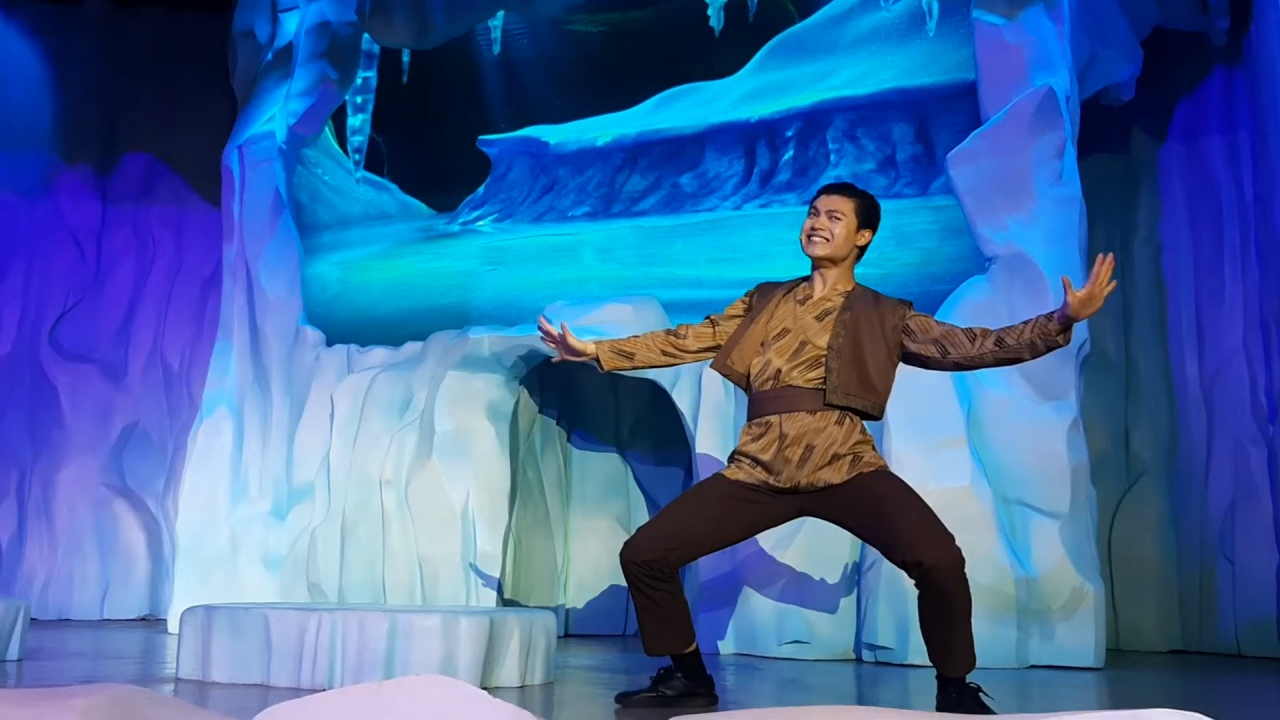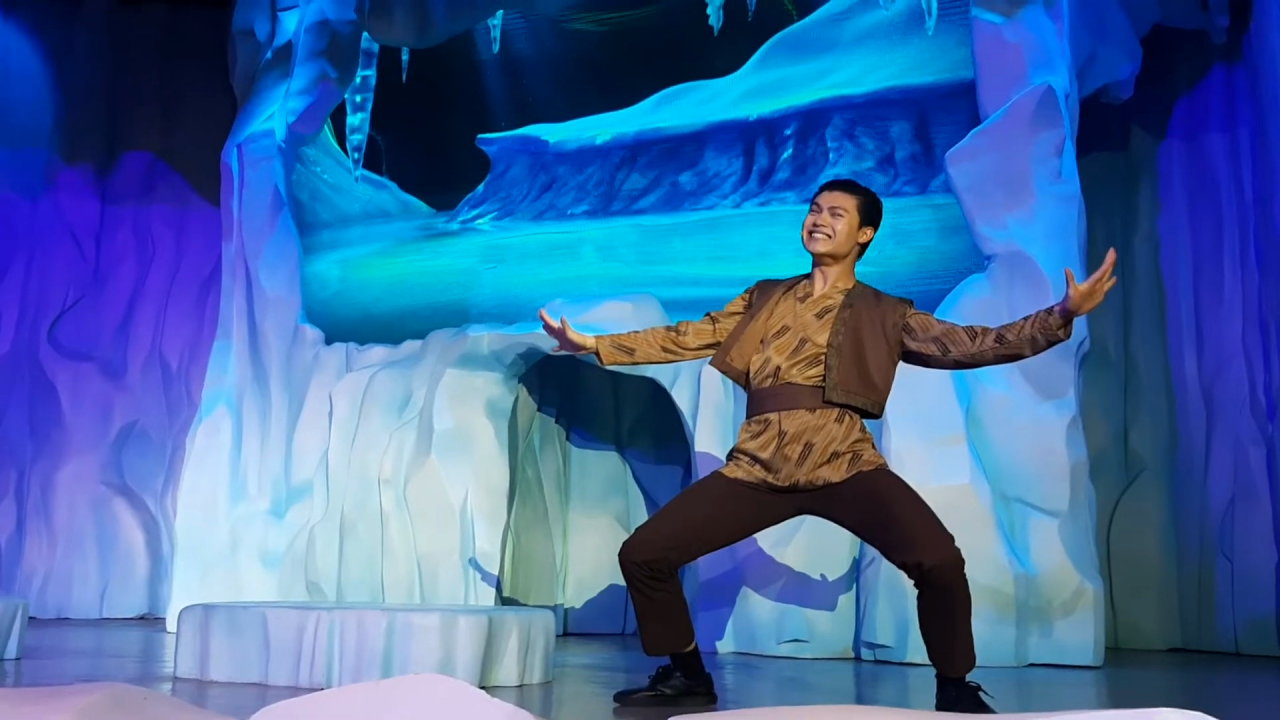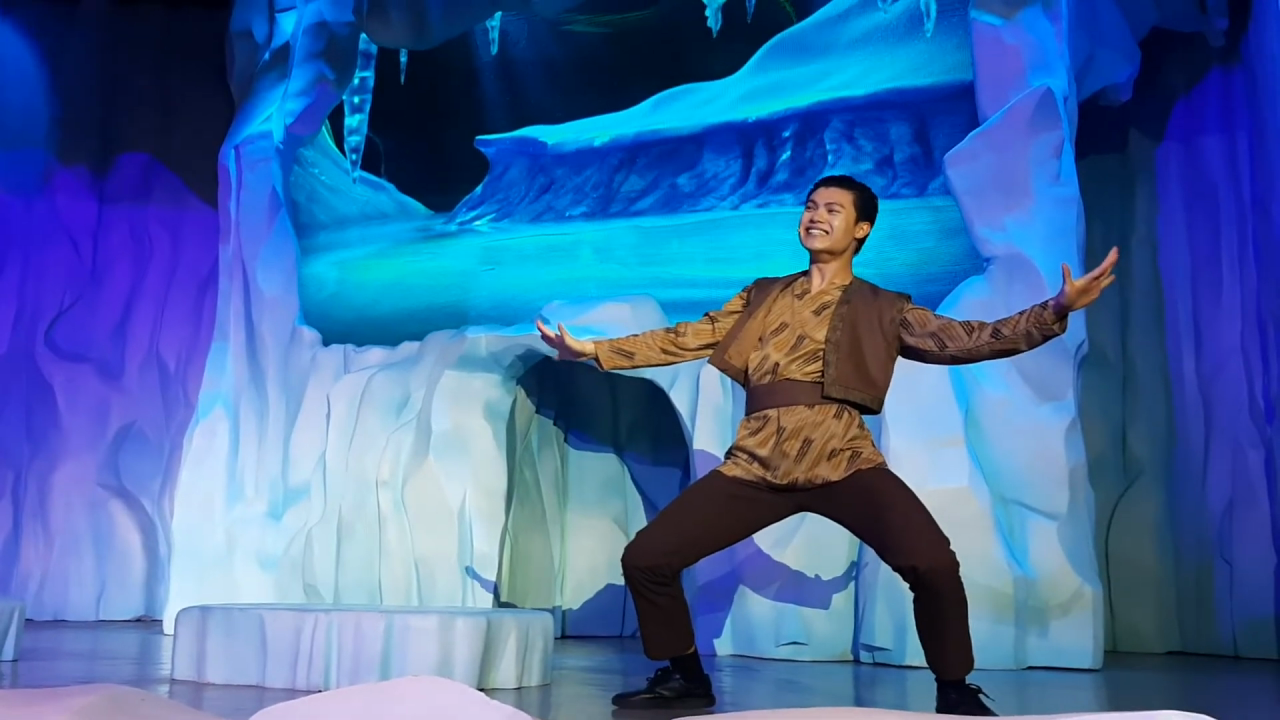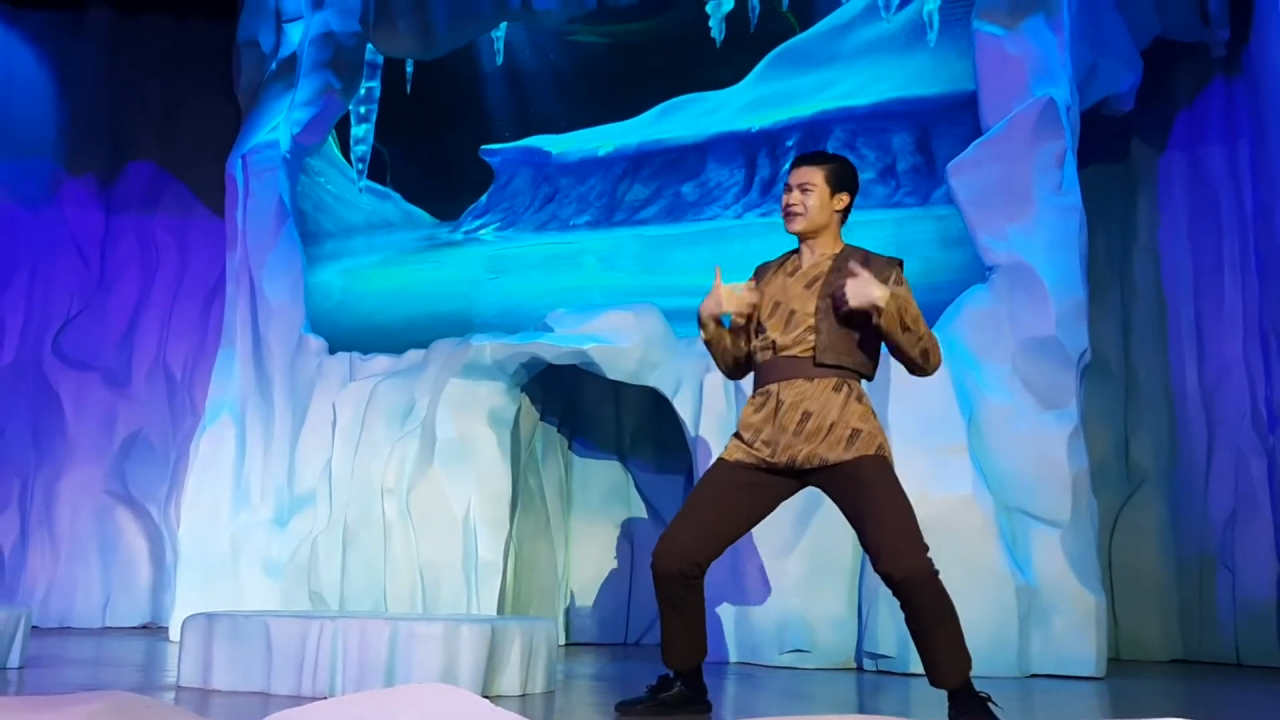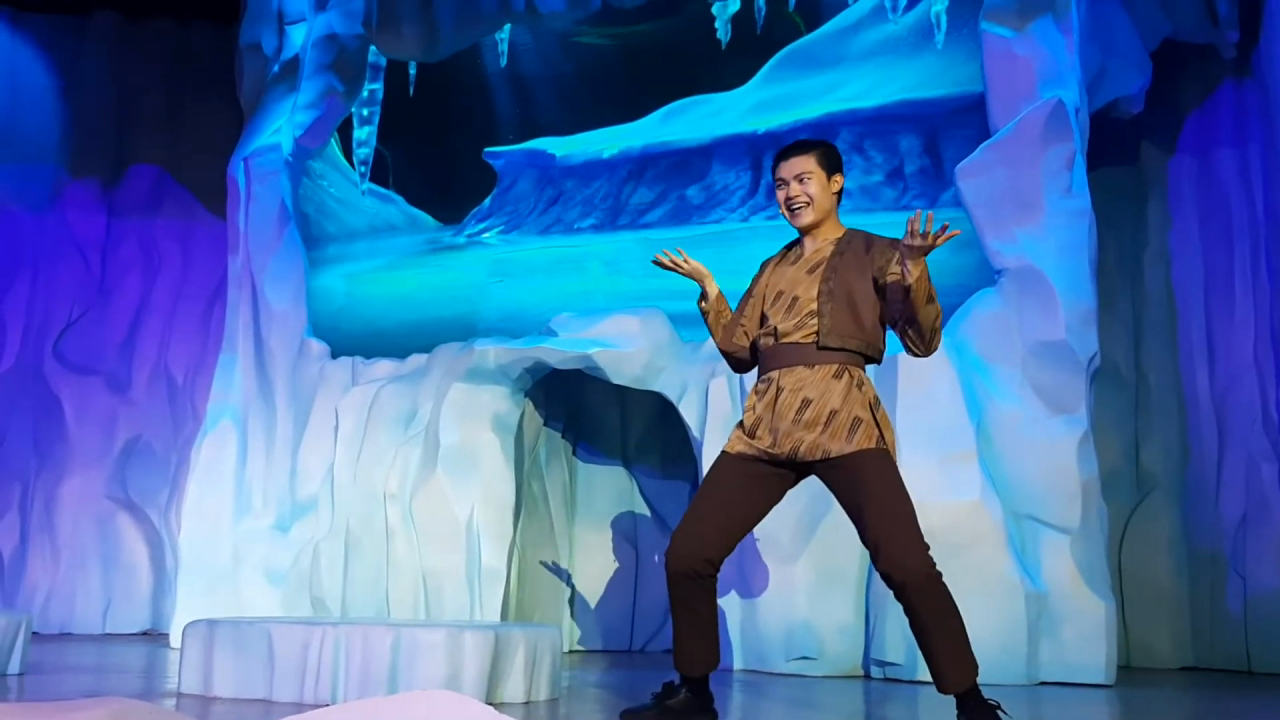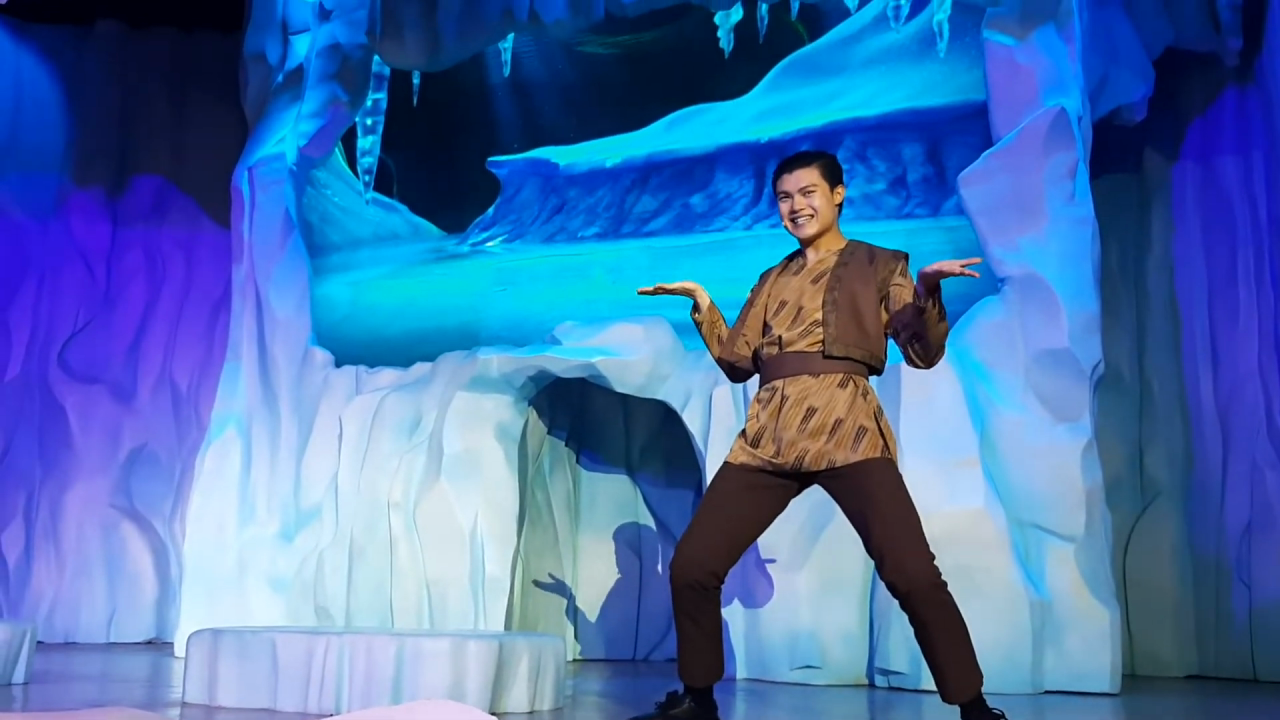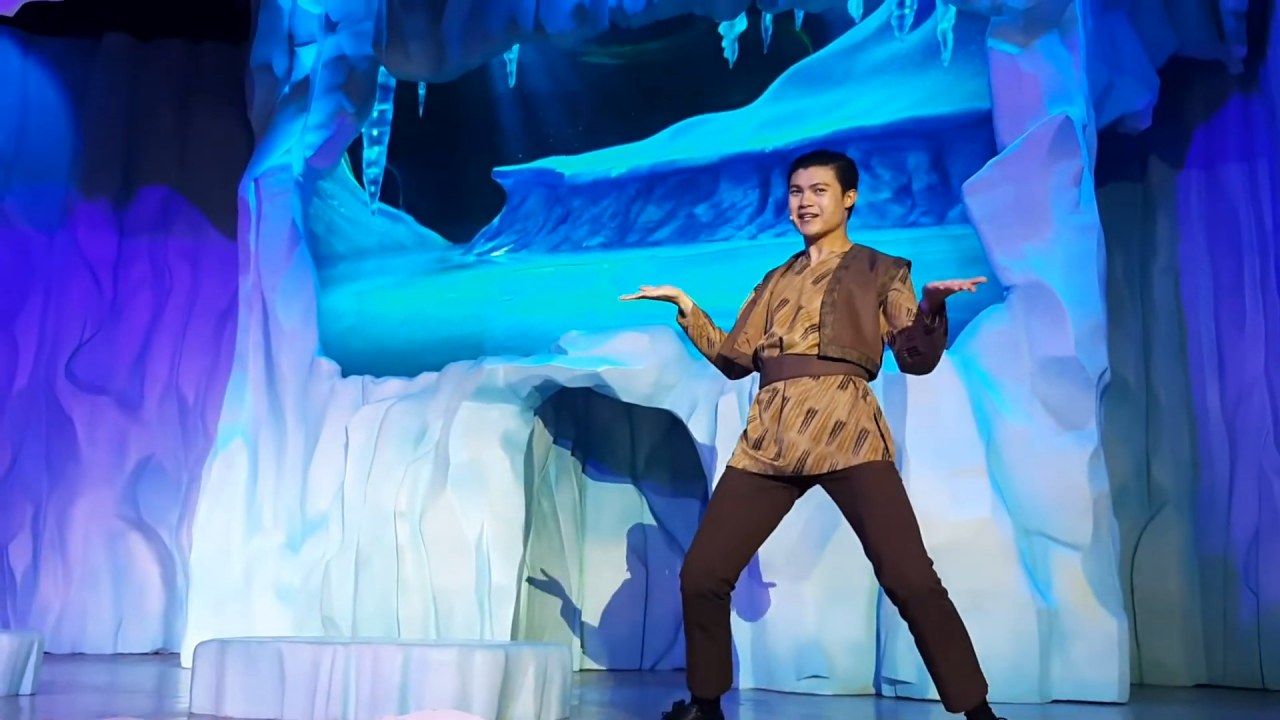
dt=0.7s
person 1, frame 1
left shoulder: (885, 316)
right shoulder: (764, 301)
left elbow: (968, 346)
right elbow: (689, 340)
left wrist: (1061, 320)
right wrist: (594, 350)
left hip: (844, 466)
right hip: (757, 470)
left knee: (940, 561)
right knee: (643, 554)
person 1, frame 2
left shoulder: (886, 315)
right shoulder: (764, 299)
left elbow: (969, 345)
right elbow: (688, 337)
left wrist: (1061, 315)
right wrist: (593, 344)
left hip: (844, 464)
right hip: (756, 467)
left knee: (939, 562)
right knee: (642, 554)
left ankle: (954, 689)
right ankle: (687, 676)
person 1, frame 3
left shoulder: (883, 309)
right shoulder: (761, 296)
left elbow: (967, 339)
right elbow: (686, 339)
left wrist: (1056, 310)
right wrist: (591, 349)
left hip: (841, 460)
right hip: (754, 464)
left knee: (933, 564)
right knee: (645, 558)
person 1, frame 4
left shoulder: (875, 270)
right shoulder: (766, 276)
left elbow: (926, 361)
right elbow: (733, 361)
left wrist: (885, 303)
right wrist: (711, 317)
left hip: (843, 434)
right hip: (761, 438)
left knee: (908, 568)
right knee: (672, 558)
person 1, frame 5
left shoulder: (877, 253)
right shoulder: (772, 268)
left elbow: (922, 340)
right elbow: (739, 353)
left wrist: (913, 267)
right wrist: (708, 290)
left hip: (844, 421)
right hip: (764, 427)
left knee: (907, 565)
right knee: (686, 556)
person 1, frame 6
left shoulder: (880, 265)
right shoulder: (772, 280)
left elbow: (924, 354)
right elbow: (737, 362)
left wrist: (926, 290)
right wrist: (702, 302)
left hip: (847, 430)
right hip: (767, 436)
left knee: (913, 574)
right knee: (691, 567)
person 1, frame 7
left shoulder: (882, 271)
right shoulder: (776, 280)
left elbow: (918, 359)
right elbow: (737, 358)
left wrist: (933, 306)
right wrist: (686, 305)
left hip: (848, 432)
right hip: (768, 438)
left knee: (910, 580)
right knee: (701, 574)
